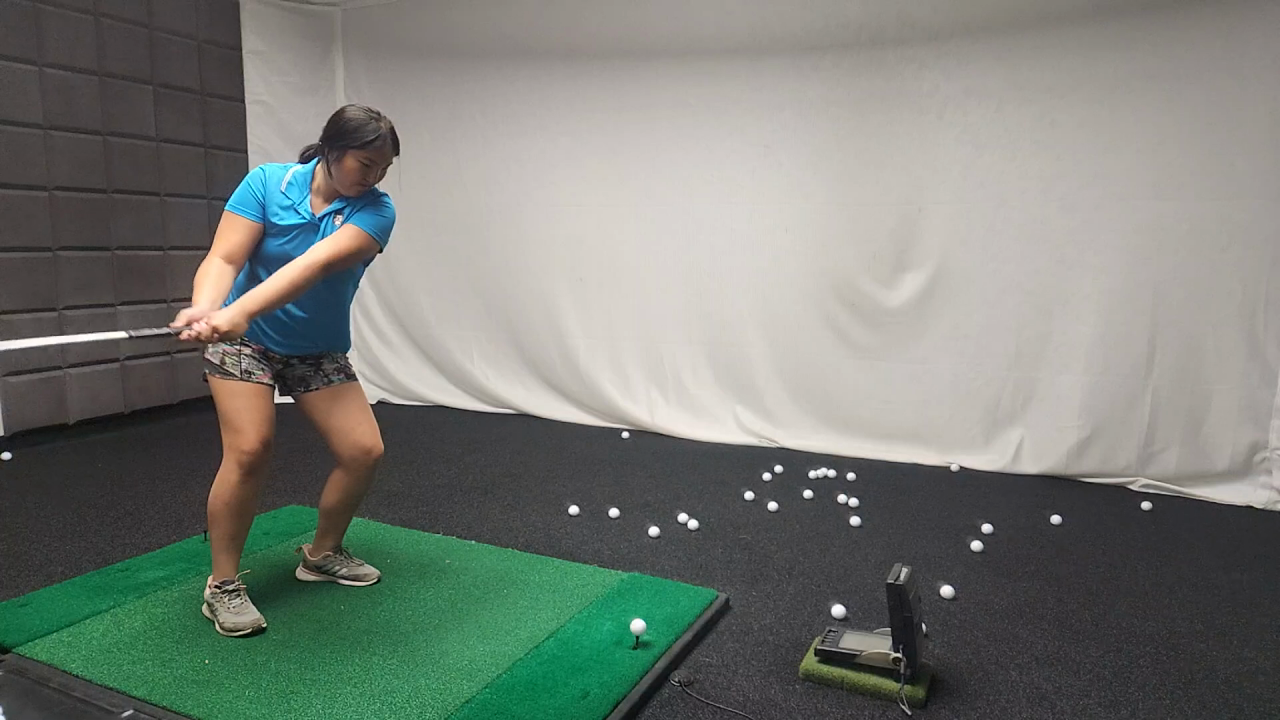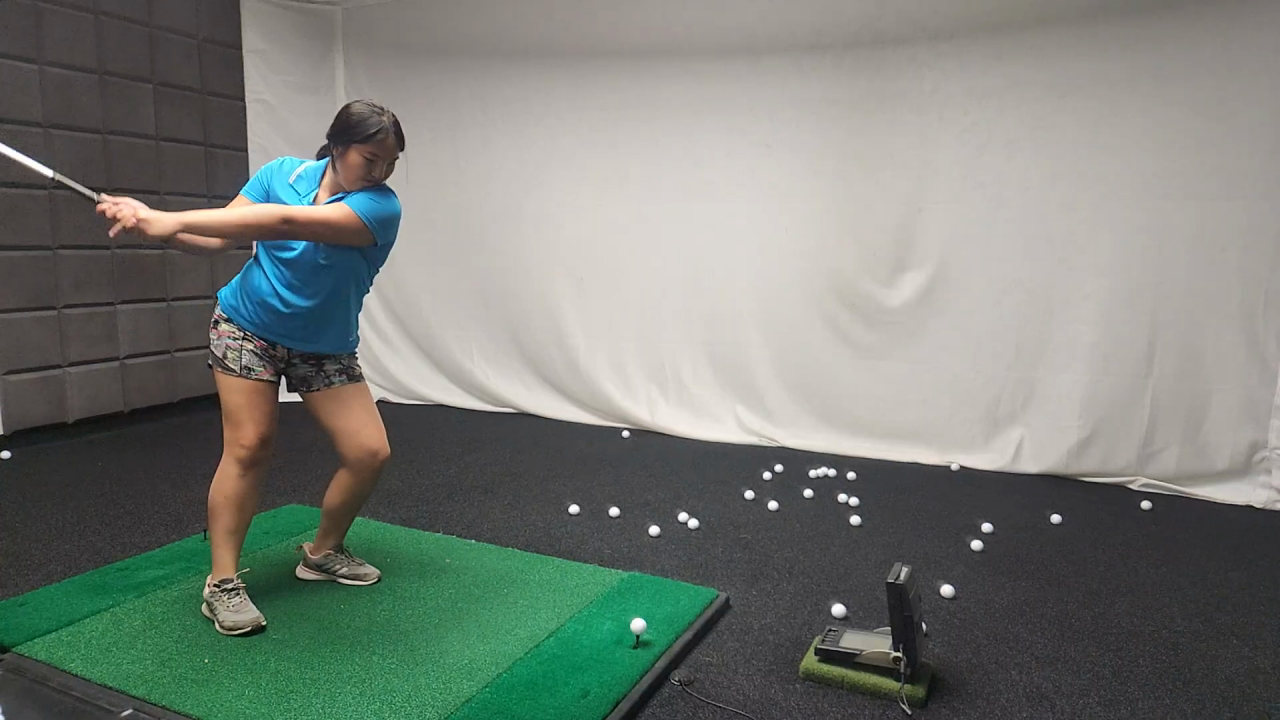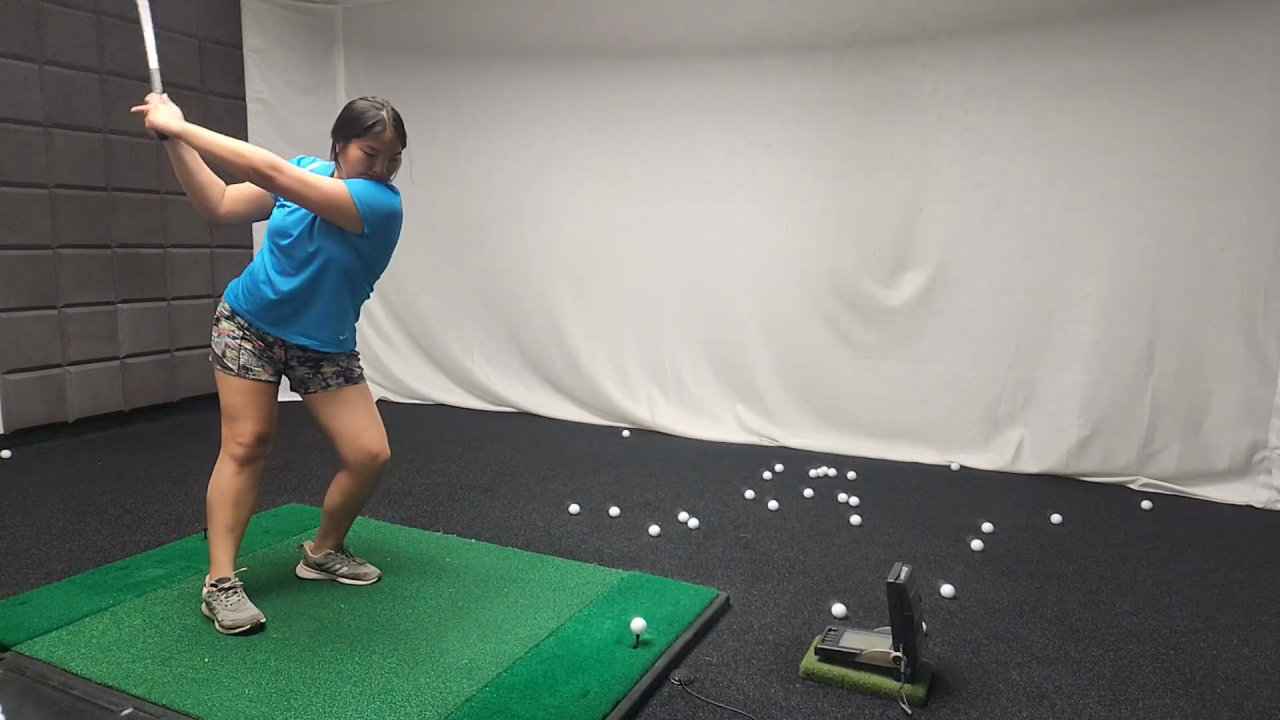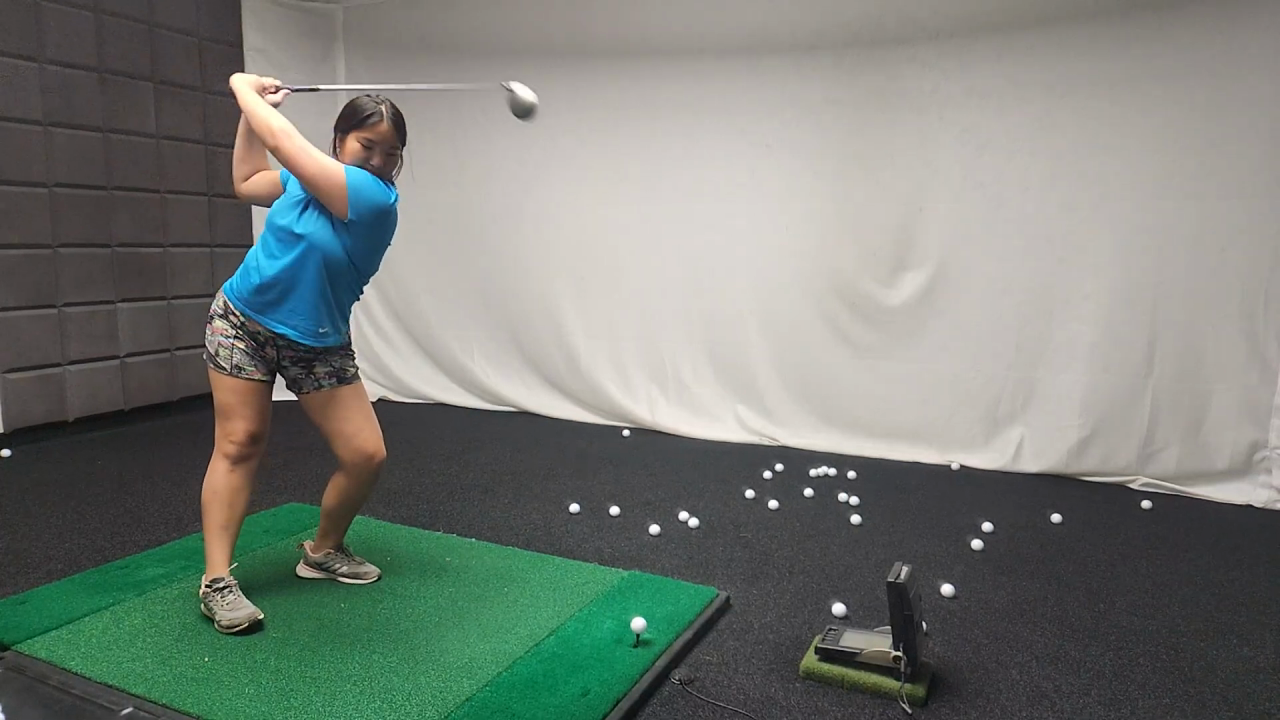
dt=1s
person 1, frame 1
left shoulder: (376, 211)
right shoulder: (266, 182)
left elbow: (316, 264)
right elbow: (224, 258)
left wrist: (237, 312)
right wrist: (204, 309)
left hip: (320, 349)
right hip: (244, 339)
left knee: (364, 450)
right knee: (248, 450)
left ankle: (321, 553)
right ankle: (222, 584)
person 1, frame 2
left shoulder: (381, 207)
right shoulder: (283, 172)
left elbow: (284, 222)
right elbow: (215, 237)
left wrist: (172, 219)
right wrist: (155, 223)
left hip: (325, 347)
right hip: (246, 326)
left knee: (369, 452)
right knee: (247, 447)
left ankle: (322, 552)
right ankle: (222, 583)
person 1, frame 3
left shoulder: (383, 204)
right shoulder: (306, 170)
left elbow: (269, 170)
right elbow: (218, 205)
left wrist: (178, 125)
right wrist: (173, 140)
left hip: (325, 347)
right hip: (248, 324)
left knee: (370, 454)
right knee: (246, 445)
left ankle: (323, 551)
right ankle: (220, 581)
person 1, frame 4
left shoulder: (377, 200)
right shoulder: (309, 174)
left elbow: (279, 135)
right elbow: (247, 183)
left wrist: (243, 88)
right wrist: (250, 108)
left hip: (319, 344)
right hip: (243, 321)
left knee: (367, 456)
right knee: (239, 444)
left ankle: (323, 551)
right ankle: (216, 581)
